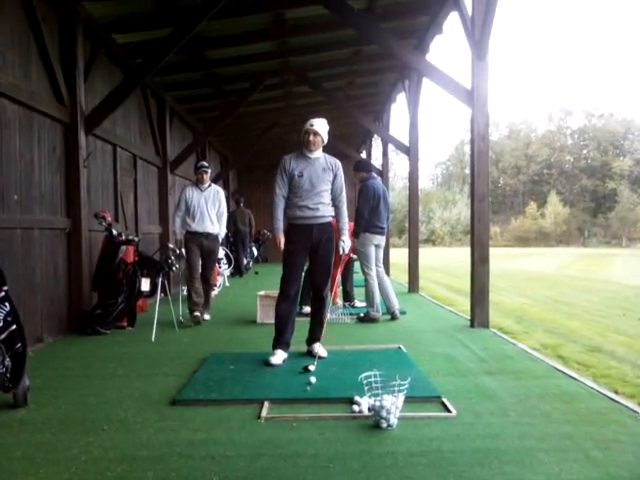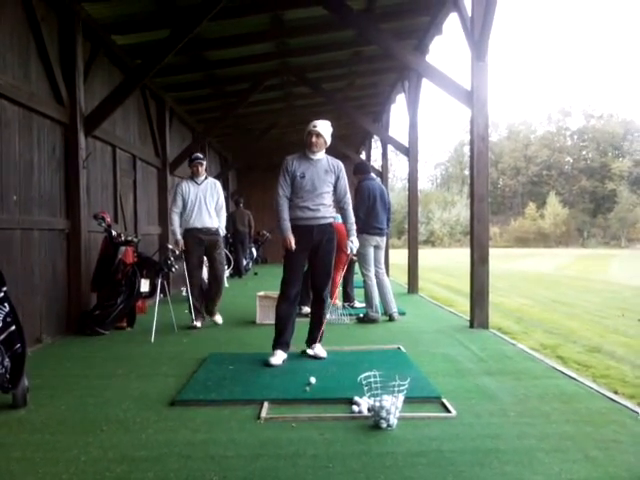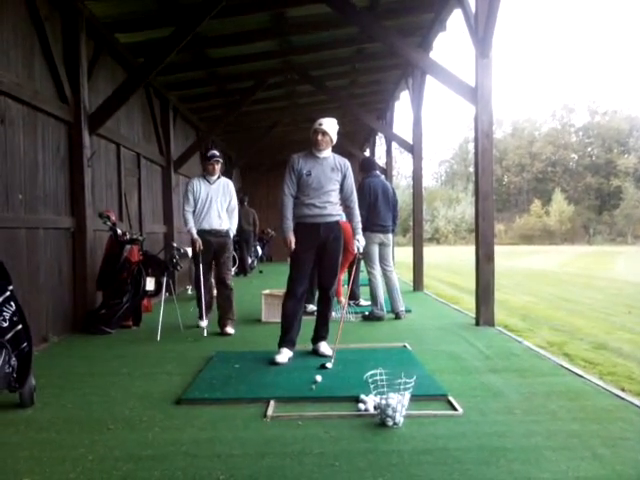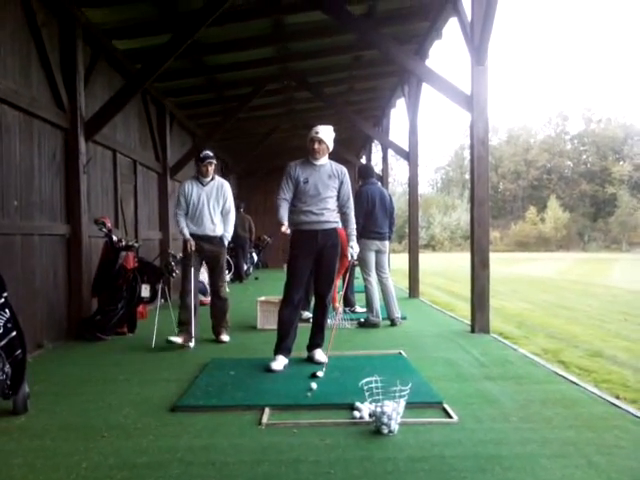
dt=0.4s
person 1, frame 1
left shoulder: (334, 165)
right shoulder: (289, 162)
left elbow: (340, 201)
right elbow: (279, 196)
left wrist: (344, 233)
right wrist: (278, 230)
left hip: (324, 230)
right hip: (297, 229)
left knee: (320, 288)
right knee: (289, 288)
left ankle: (315, 341)
right ankle: (281, 346)
person 1, frame 2
left shoulder: (336, 166)
right shoulder: (291, 163)
left elbow: (344, 201)
right elbow: (282, 198)
left wrist: (352, 233)
right wrist: (286, 231)
left hip: (325, 231)
right hip: (298, 230)
left knee: (321, 289)
right knee: (290, 289)
left ankle: (314, 341)
right ankle: (281, 346)
person 1, frame 3
left shoulder: (342, 164)
right shoulder: (297, 161)
left elbow: (350, 199)
right elbow: (288, 196)
left wrist: (357, 231)
right wrist: (288, 230)
left hip: (332, 229)
right hip: (304, 228)
left knee: (327, 287)
right knee: (296, 287)
left ankle: (320, 339)
right ankle: (286, 344)
person 1, frame 4
left shoulder: (340, 171)
right shoulder: (295, 168)
left elbow: (347, 207)
right elbow: (283, 198)
left wrist: (352, 238)
right wrist: (284, 220)
left hip: (329, 236)
right hip: (302, 235)
left knee: (323, 294)
right knee: (293, 294)
left ankle: (316, 347)
right ankle: (282, 351)
person 2, frame 1
left shoulder: (218, 192)
right shoulder: (187, 191)
left elbow: (222, 216)
right elbow: (179, 214)
left wrist: (219, 237)
right wrist: (178, 235)
left hip: (212, 237)
right hip: (193, 237)
left knee: (207, 275)
right knee: (194, 273)
left ankle: (204, 309)
right ankle: (196, 310)
person 2, frame 2
left shoulder: (215, 185)
right shoulder: (183, 186)
left elbow: (221, 210)
right elbow: (175, 212)
left wrist: (220, 231)
right wrist: (178, 235)
left hip: (213, 233)
right hip: (191, 234)
left knee: (218, 273)
right knee: (193, 276)
left ankle: (211, 308)
right ankle: (197, 316)
person 2, frame 3
left shoulder: (228, 184)
right shoulder: (194, 184)
left elbow: (233, 211)
right elbow: (187, 211)
left wrist: (230, 233)
right wrist: (194, 235)
left hip: (222, 236)
right hip: (201, 236)
left knee: (224, 278)
right knee: (201, 278)
left ankle: (226, 321)
right ankle: (205, 313)
person 2, frame 4
left shoulder: (223, 186)
right shoulder: (187, 186)
left elbow: (229, 214)
right elbow: (180, 213)
left wrist: (225, 240)
right wrist: (186, 236)
left hip: (216, 241)
right hip: (193, 241)
left knee: (218, 287)
right knee: (188, 285)
left ankle: (221, 329)
right ankle: (185, 332)
person 3, frame 1
left shoulder: (367, 186)
right shoulder: (381, 186)
left elbow: (362, 213)
right elbow: (386, 212)
left wrist: (356, 235)
left hip: (367, 234)
right hip: (380, 234)
left knee: (370, 273)
right knee: (379, 271)
left ankle: (374, 312)
right ankle: (394, 308)
person 3, frame 2
left shoulder: (363, 187)
right shoulder: (381, 187)
left elbow: (358, 214)
right elbow: (388, 212)
left hip: (366, 235)
right hip: (381, 235)
left knee: (368, 274)
right knee: (380, 272)
left ankle: (373, 313)
right ankle: (392, 311)
person 3, frame 3
left shoulder: (365, 184)
right shoulder: (388, 185)
left elbow: (361, 212)
right elbow: (395, 210)
left hip: (371, 233)
right hip: (387, 233)
left knee: (373, 272)
right knee: (389, 270)
left ankle: (378, 311)
right ankle: (399, 309)
person 3, frame 4
left shoulder: (363, 192)
right shoulder: (385, 192)
left elbow: (358, 219)
right elbow: (392, 217)
left hip: (367, 240)
right hip: (383, 240)
left knee: (369, 279)
right knee: (385, 277)
left ankle: (374, 318)
right ankle: (395, 315)
